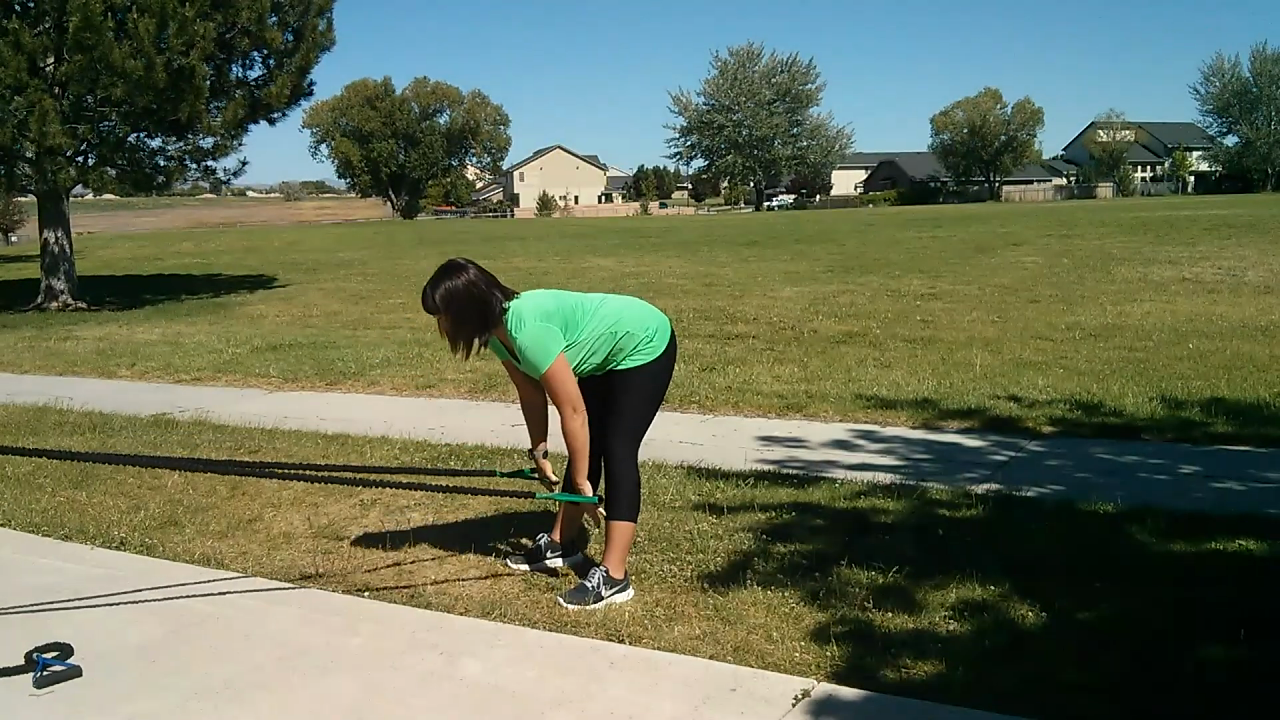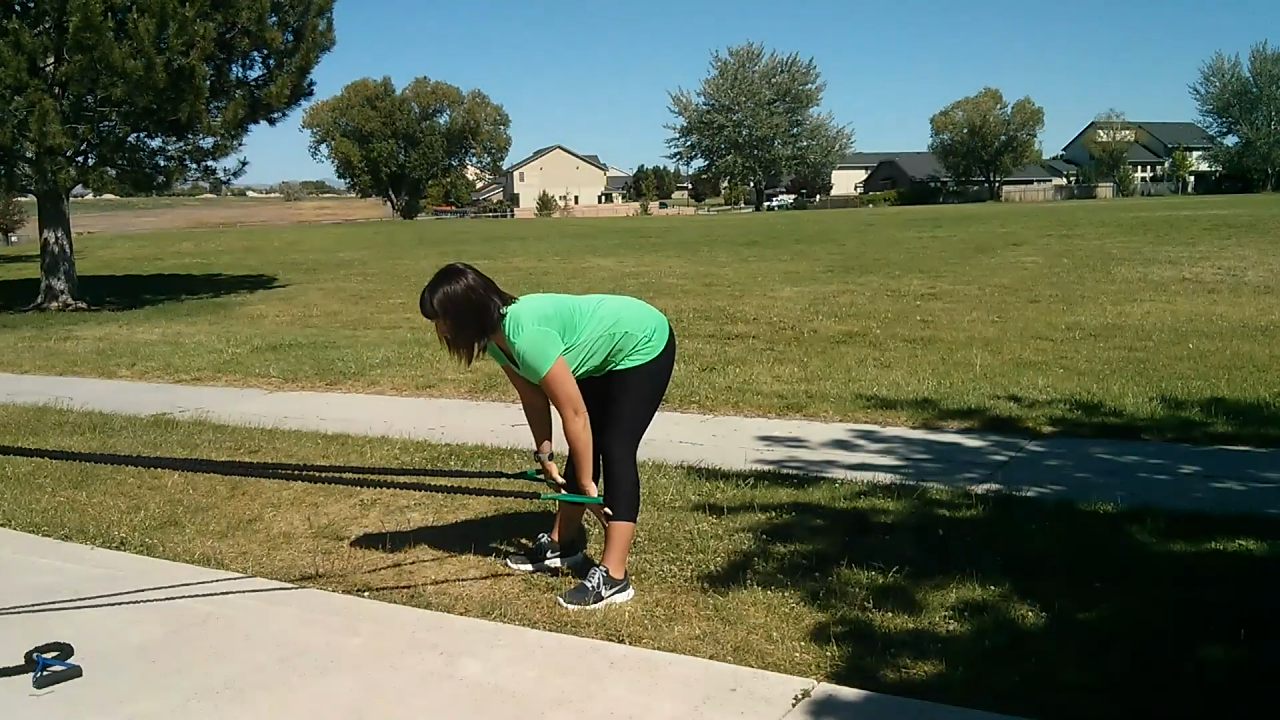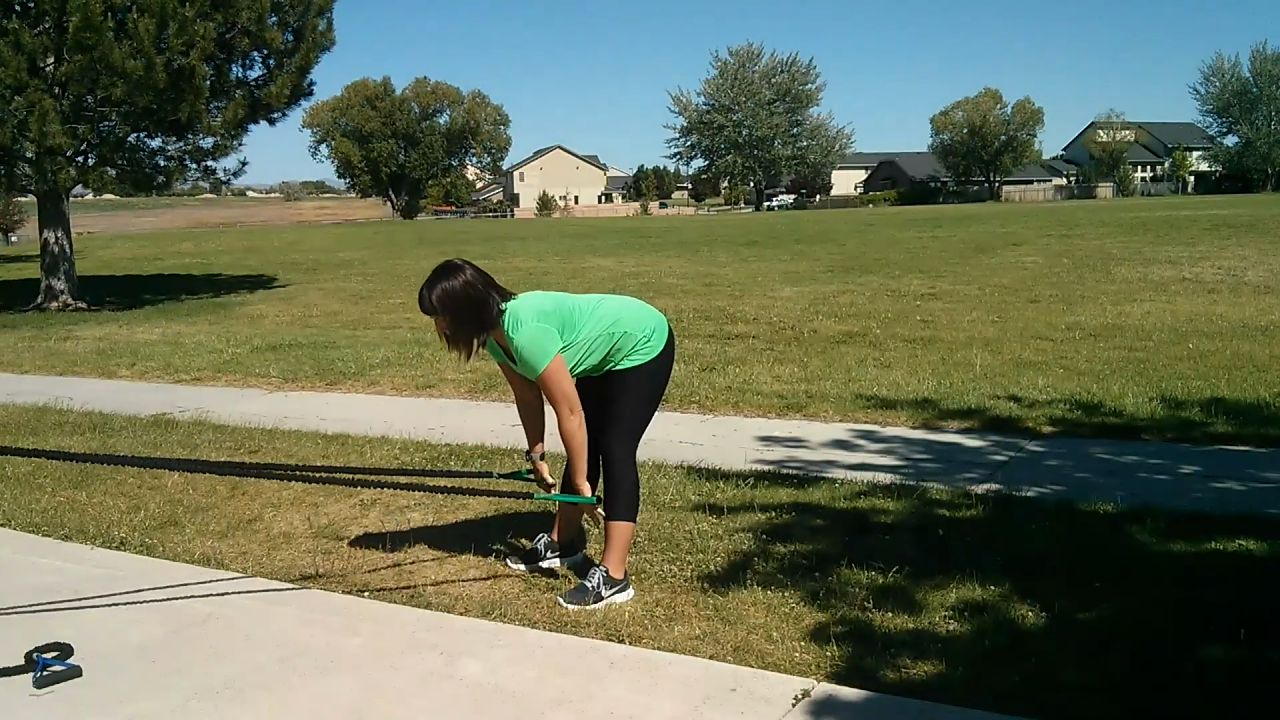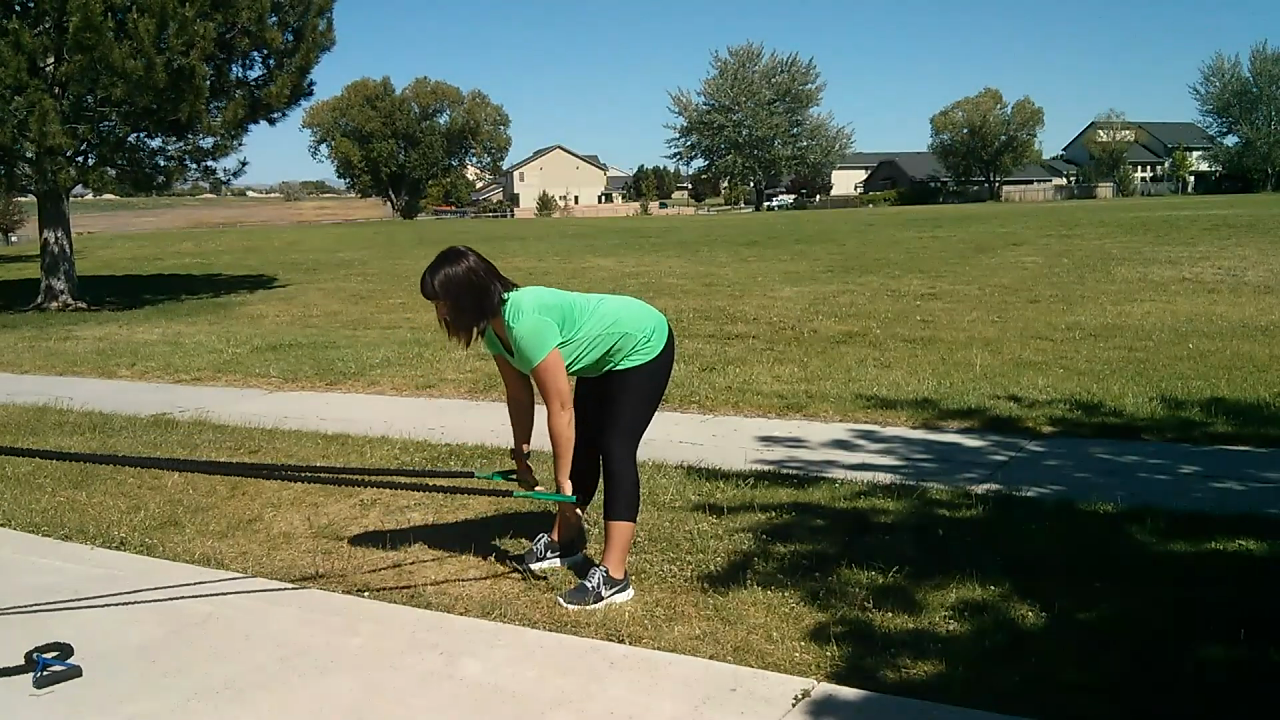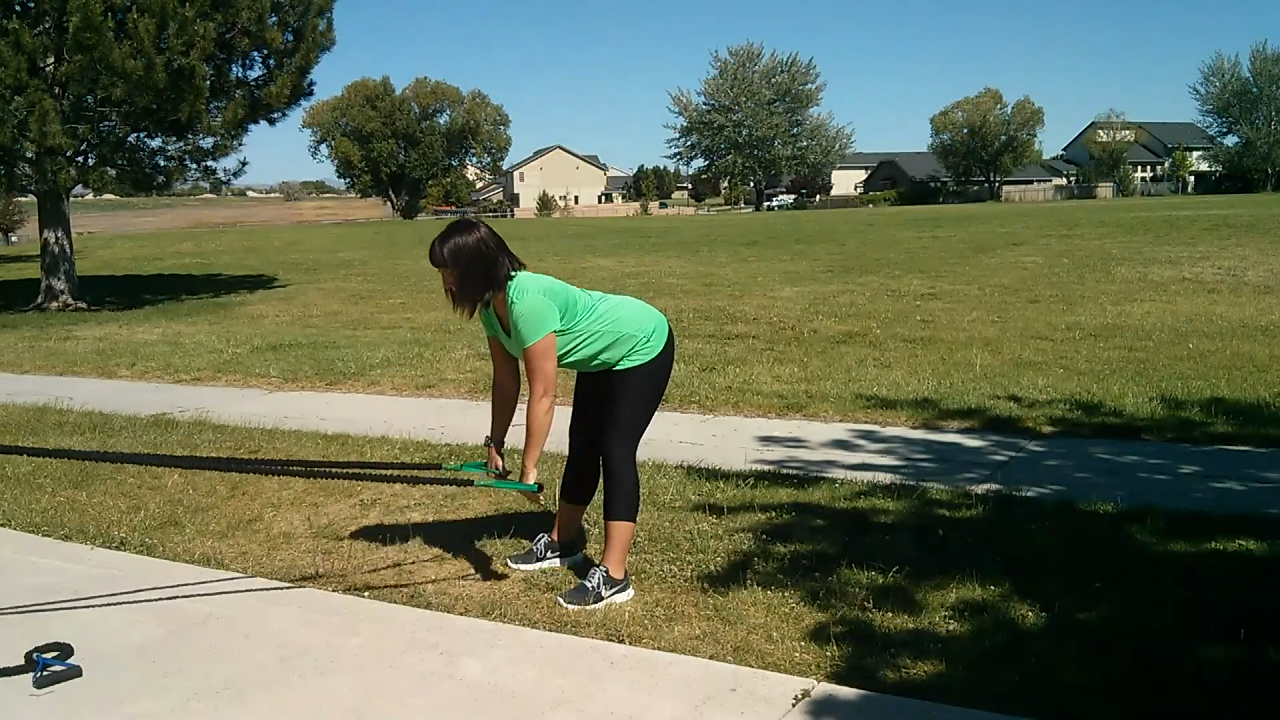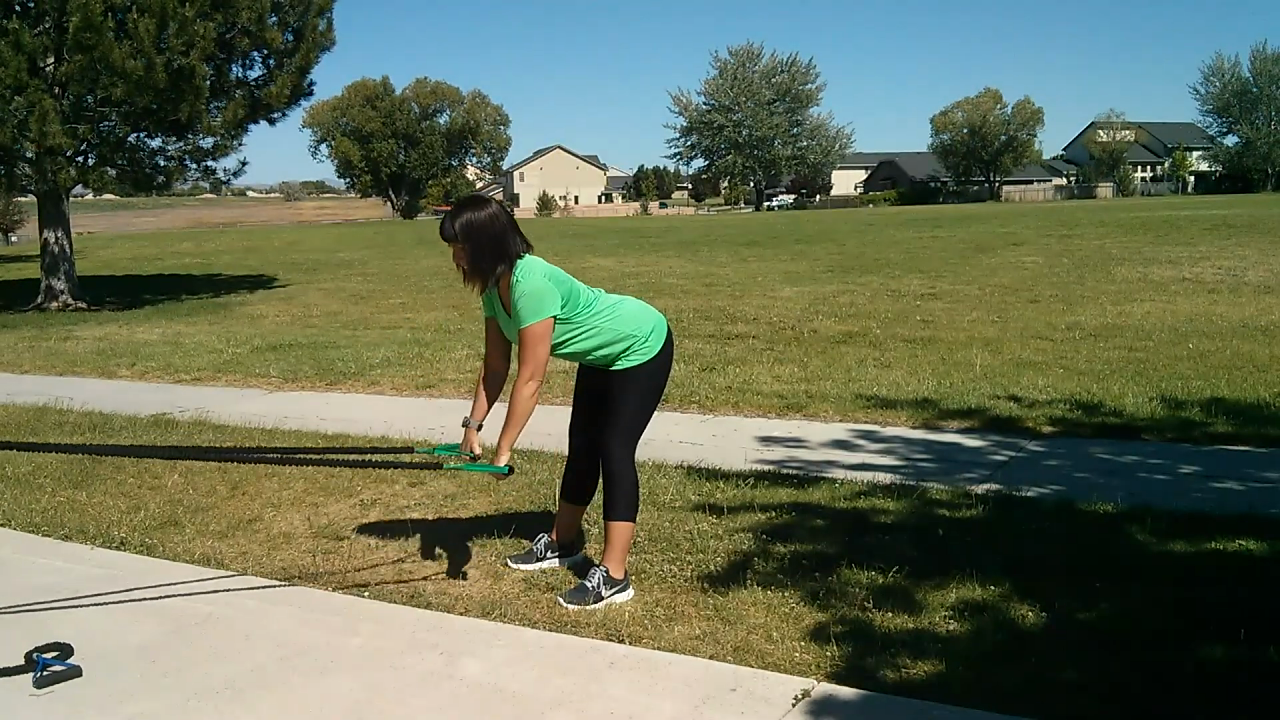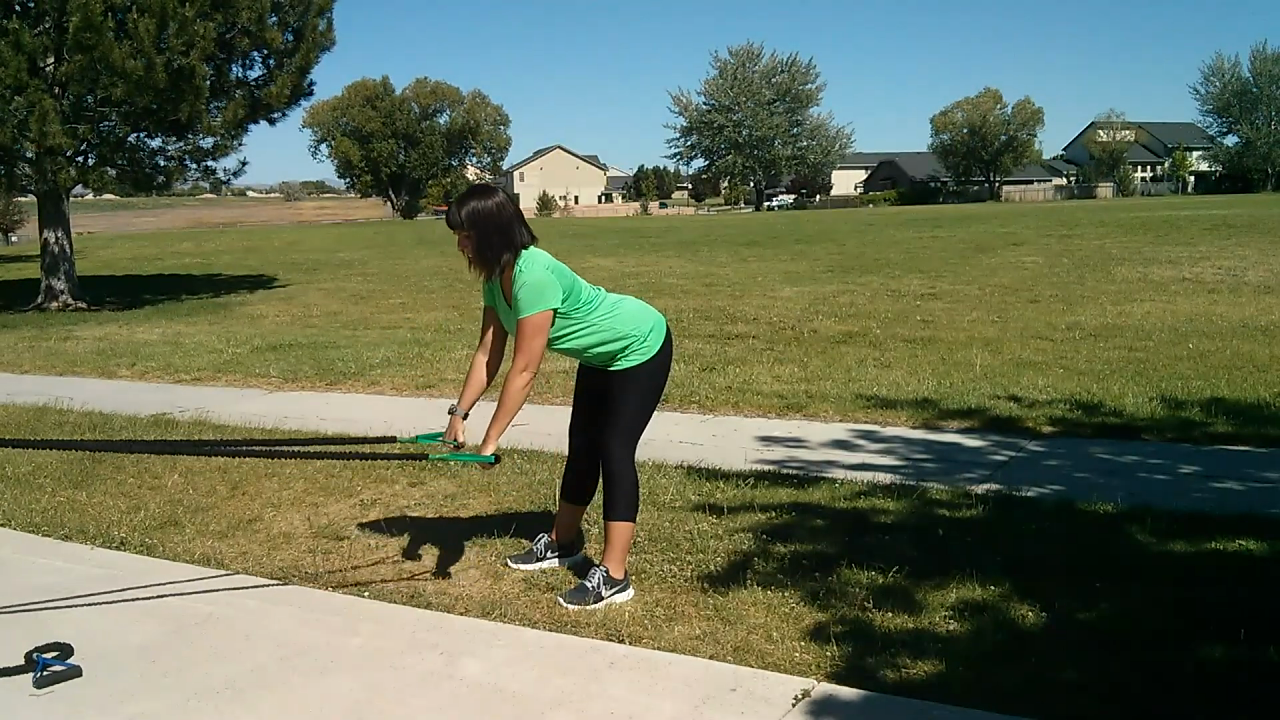
dt=0.2s
person 1, frame 1
left shoulder: (527, 330)
right shoulder: (498, 329)
left elbow: (573, 412)
right elbow: (532, 396)
left wrist: (581, 481)
right wrist: (539, 454)
left hip: (644, 346)
right hip: (606, 355)
left knee: (618, 450)
right knee: (586, 447)
left ankle: (613, 577)
right ankle: (563, 542)
person 1, frame 2
left shoulder: (526, 336)
right shoulder: (496, 333)
left elbow: (575, 416)
right elbow: (534, 398)
left wrist: (587, 483)
right wrist: (545, 456)
left hip: (643, 345)
right hip: (605, 352)
left knee: (615, 449)
right knee: (585, 446)
left ankle: (613, 577)
right ankle: (563, 542)
person 1, frame 3
left shoulder: (524, 331)
right shoulder: (495, 330)
left elbow: (570, 413)
right elbow: (528, 397)
left wrist: (581, 483)
right wrist: (536, 455)
left hip: (642, 345)
right hip: (605, 353)
left knee: (615, 450)
right knee: (584, 445)
left ankle: (613, 577)
right ankle: (564, 542)
person 1, frame 4
left shoulder: (524, 322)
right shoulder: (493, 323)
left elbow: (561, 408)
right elbow: (519, 394)
left wrist: (563, 479)
right wrist: (521, 454)
left hip: (641, 346)
right hip: (604, 355)
left knee: (615, 450)
right knee: (583, 445)
left ankle: (613, 578)
right ankle: (564, 542)
person 1, frame 5
left shoulder: (527, 302)
right shoulder: (493, 305)
left elbow: (543, 396)
right elbow: (505, 381)
left wrist: (529, 468)
right wrist: (495, 444)
left hip: (641, 348)
right hip: (603, 356)
left knee: (615, 450)
right knee: (581, 446)
left ankle: (613, 576)
right ankle: (563, 542)
person 1, frame 6
left shoulder: (531, 285)
right shoulder: (495, 286)
left elbow: (530, 380)
right elbow: (495, 365)
left wrist: (504, 449)
right wrist: (473, 425)
left hip: (640, 348)
right hip: (602, 356)
left knee: (614, 450)
right knee: (582, 446)
left ankle: (614, 577)
right ankle: (564, 542)
person 1, frame 7
left shoulder: (534, 277)
right shoulder: (496, 278)
left elbow: (524, 371)
right elbow: (488, 355)
left wrist: (491, 440)
right wrist: (459, 413)
left hip: (639, 348)
right hip: (601, 356)
left knee: (614, 451)
right knee: (582, 446)
left ankle: (614, 577)
right ankle: (563, 542)
